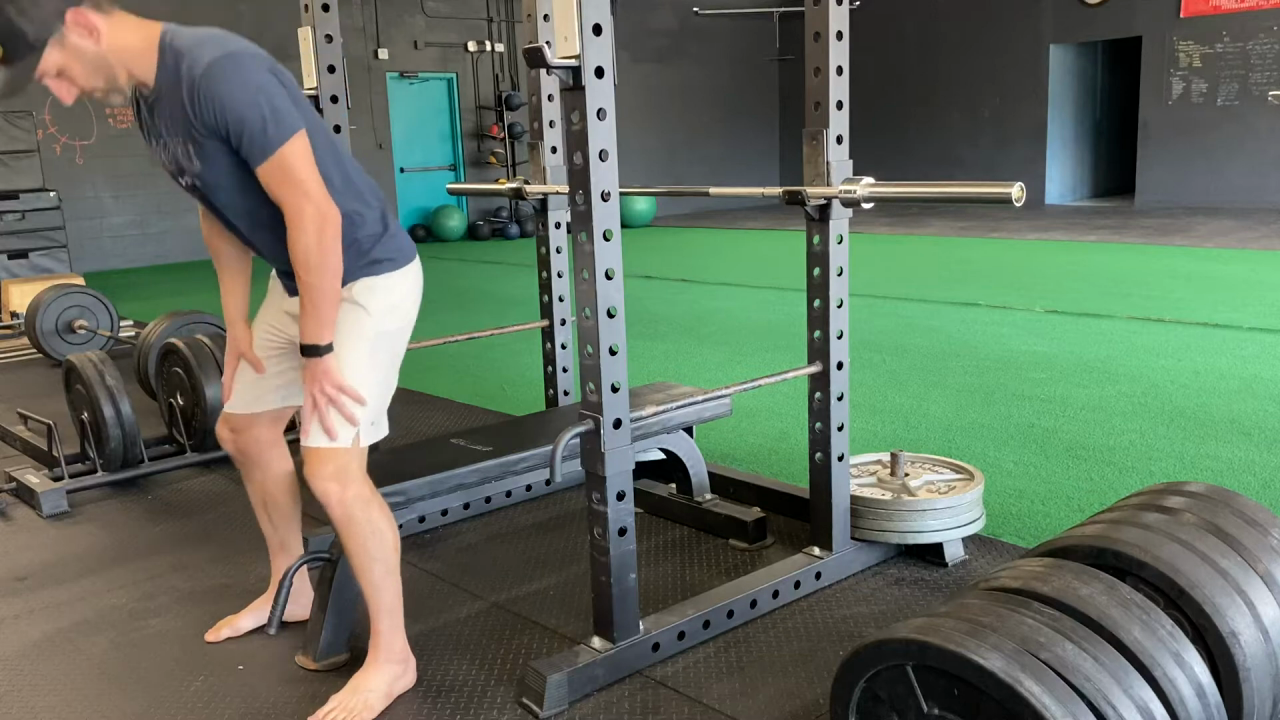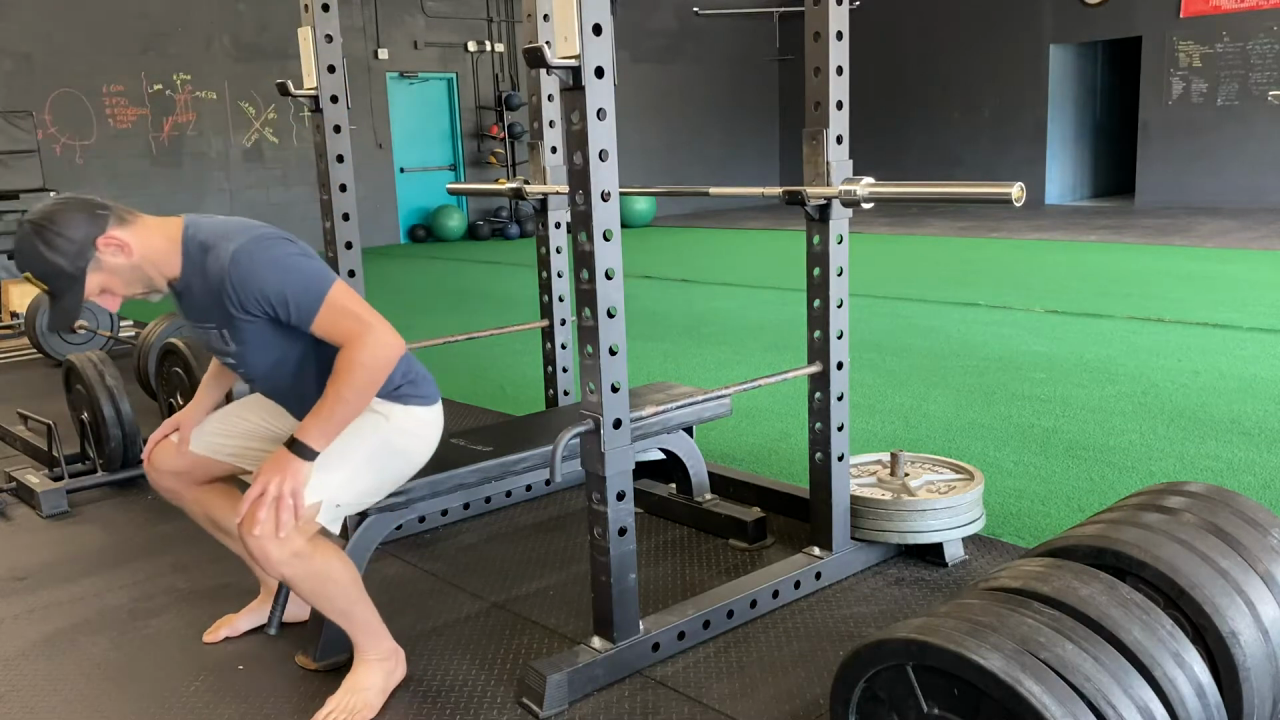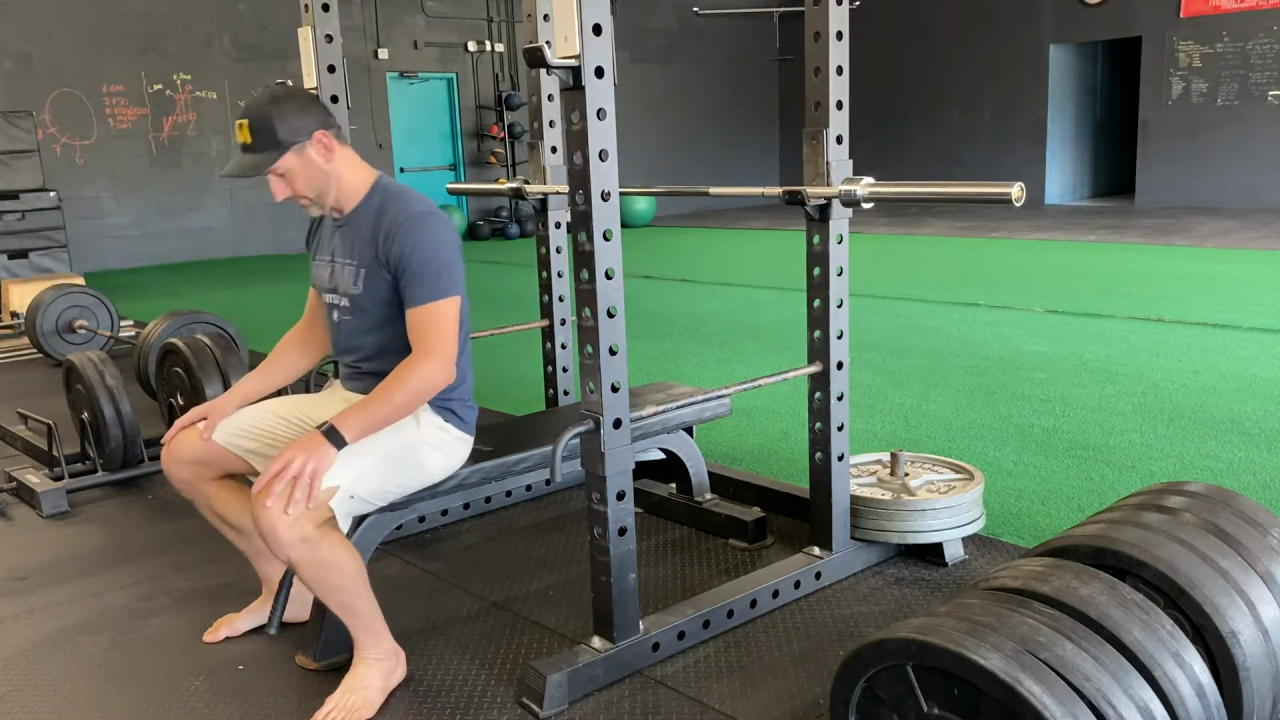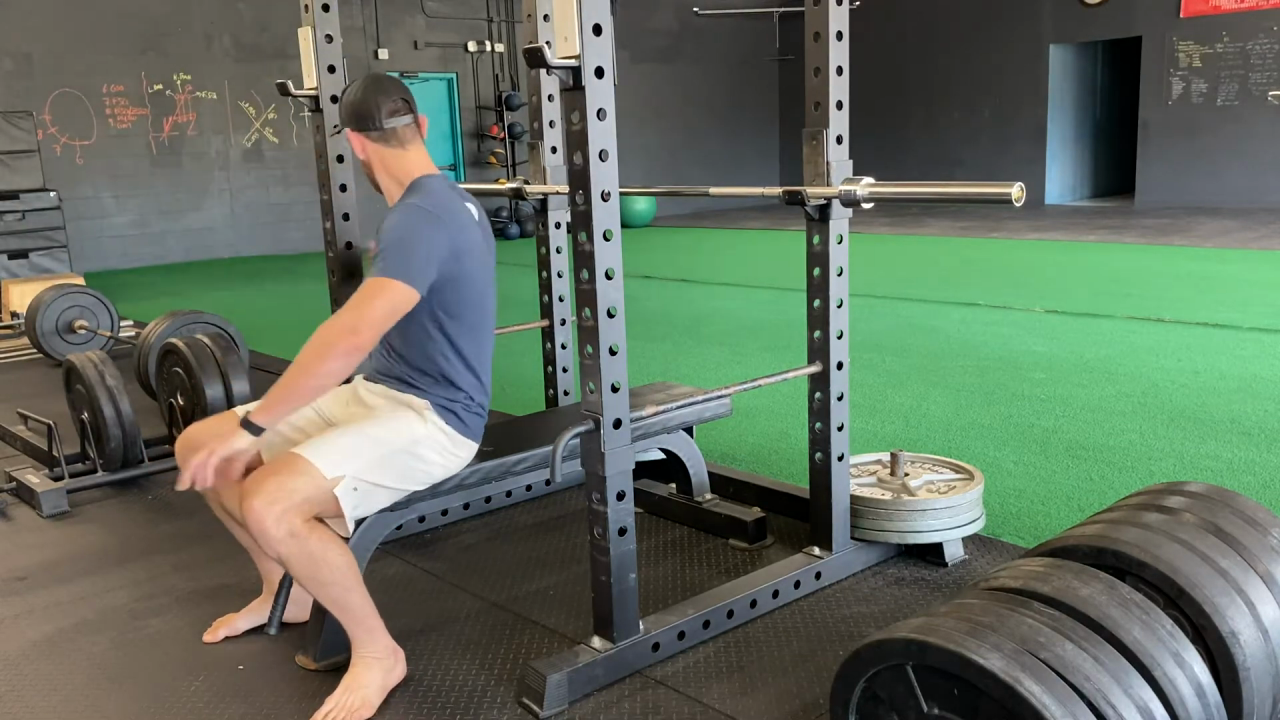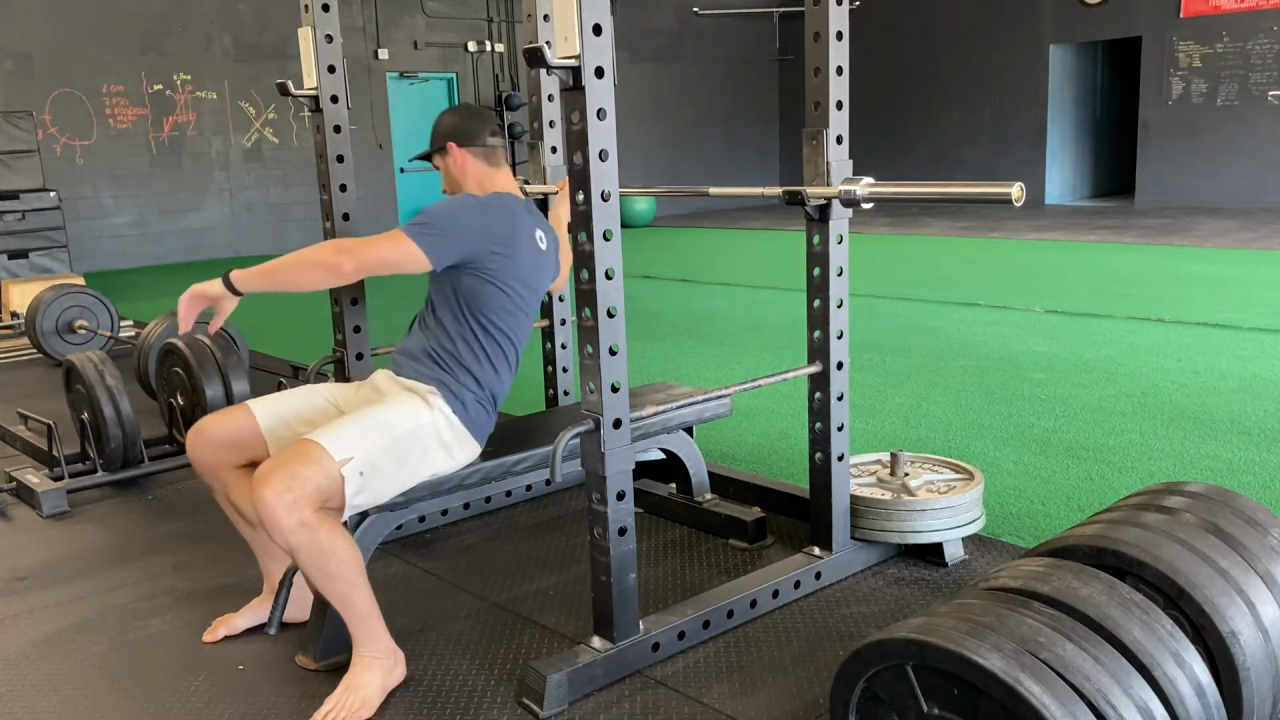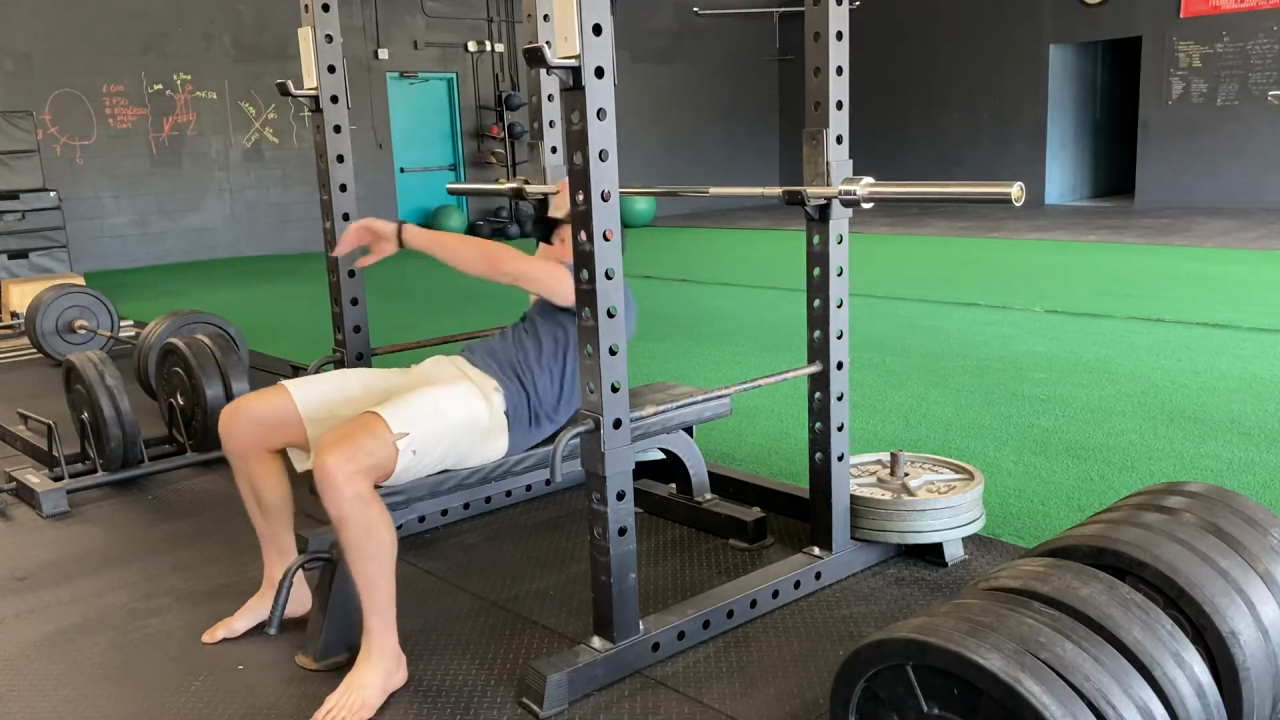
dt=0.7s
person 1, frame 1
left shoulder: (217, 71)
right shoulder: (147, 96)
left elbow: (314, 210)
left wrist: (317, 349)
right wrist: (238, 321)
left hip: (371, 276)
right hip: (299, 282)
left knee: (332, 467)
right knee: (244, 430)
left ankle: (392, 657)
right ankle: (291, 588)
person 1, frame 2
left shoulder: (241, 256)
right shoulder: (179, 261)
left elbow: (377, 341)
left wrist: (300, 452)
right wrist: (201, 407)
left hip: (392, 408)
left knee: (267, 528)
right knee: (168, 463)
left ankle: (380, 655)
right ankle: (281, 593)
person 1, frame 3
left shoulder: (414, 225)
right shoulder: (325, 225)
left elbow: (434, 365)
right elbow: (313, 332)
left wrist: (330, 439)
right wrist: (230, 400)
left hip: (425, 419)
right hip: (350, 398)
left knee: (282, 509)
right knee: (184, 455)
left ankle: (379, 652)
right ankle: (284, 588)
person 1, frame 4
left shoulder: (420, 217)
right shoulder: (450, 202)
left elbow: (352, 336)
left wrist: (252, 426)
left hip: (430, 418)
right hip: (376, 394)
left knee: (268, 505)
right knee: (195, 449)
left ankle: (376, 652)
right ankle: (285, 588)
person 1, frame 5
left shoulder: (474, 213)
right shoulder: (536, 230)
left elbow: (351, 261)
right elbow: (558, 278)
left wrist: (232, 284)
right wrist: (563, 209)
left hip: (437, 413)
right hip: (391, 388)
left knee: (278, 494)
right knee: (209, 441)
left ankle: (377, 654)
right ankle: (286, 587)
person 1, frame 6
right shoulder: (578, 293)
left elbow: (508, 267)
right elbow: (534, 277)
left wrist: (404, 234)
right wrist: (563, 207)
left hip: (486, 404)
left knee: (339, 464)
right knee: (242, 421)
left ankle: (382, 655)
right ankle: (283, 583)
